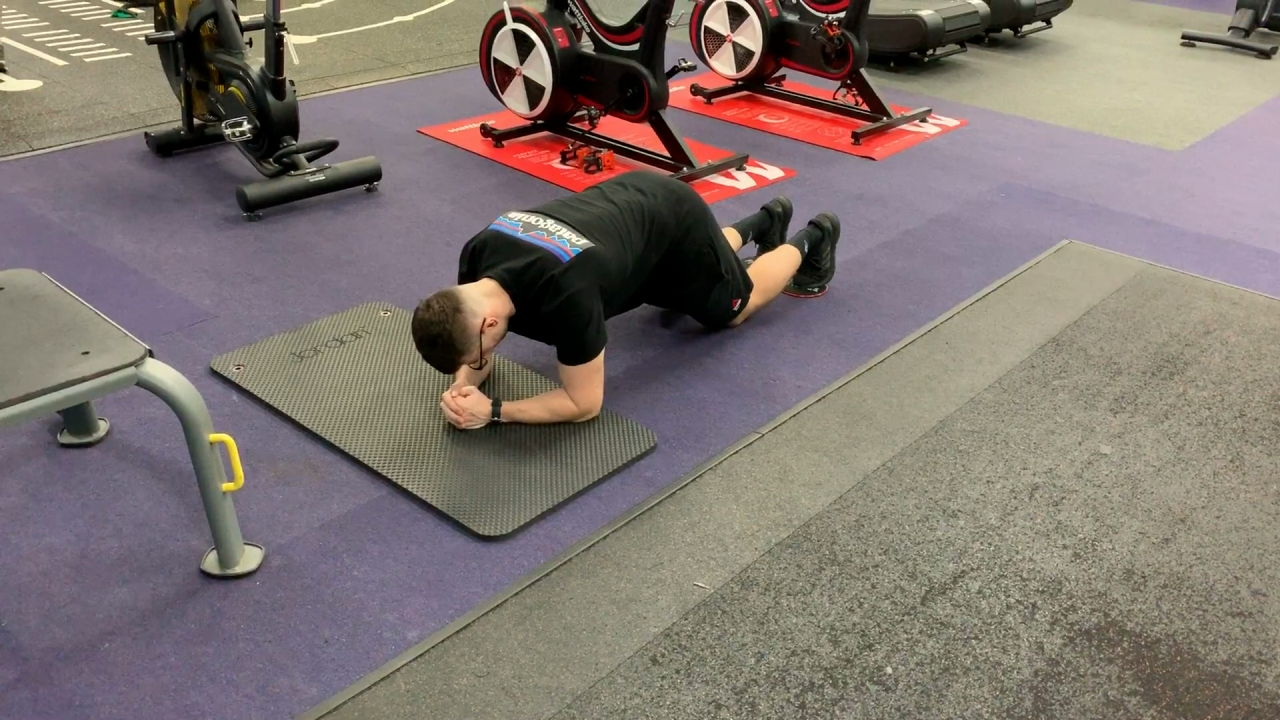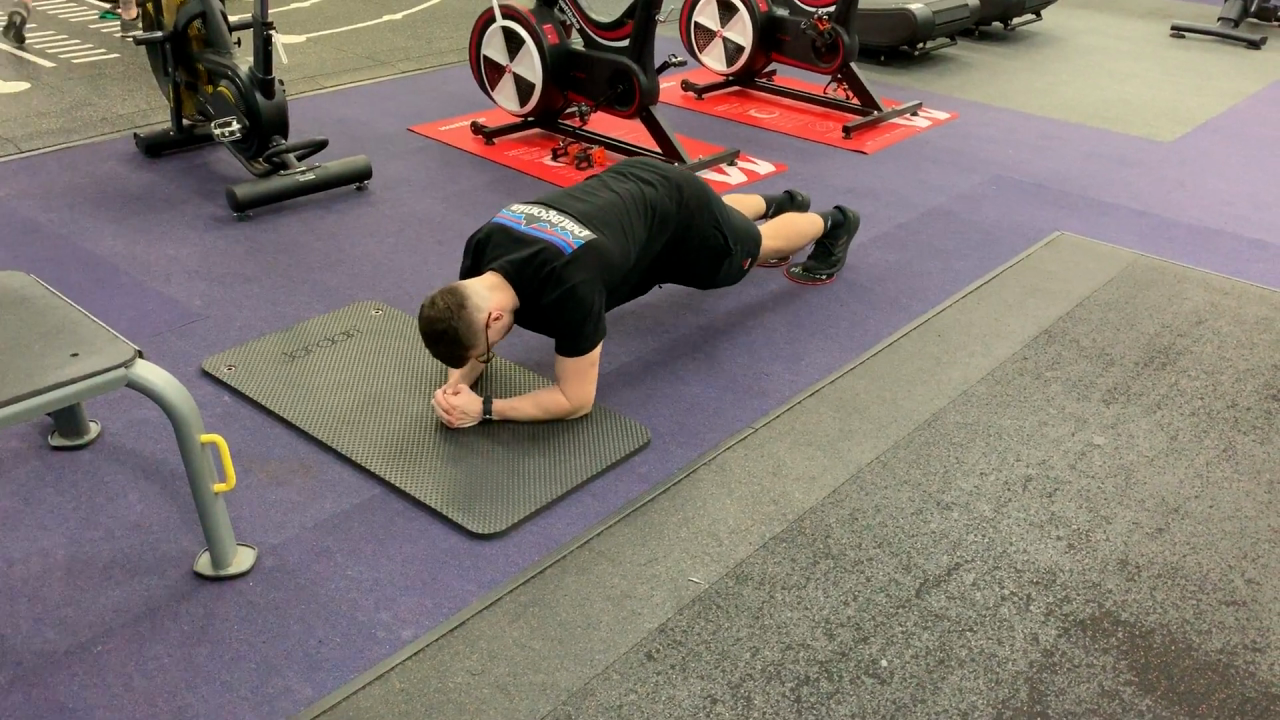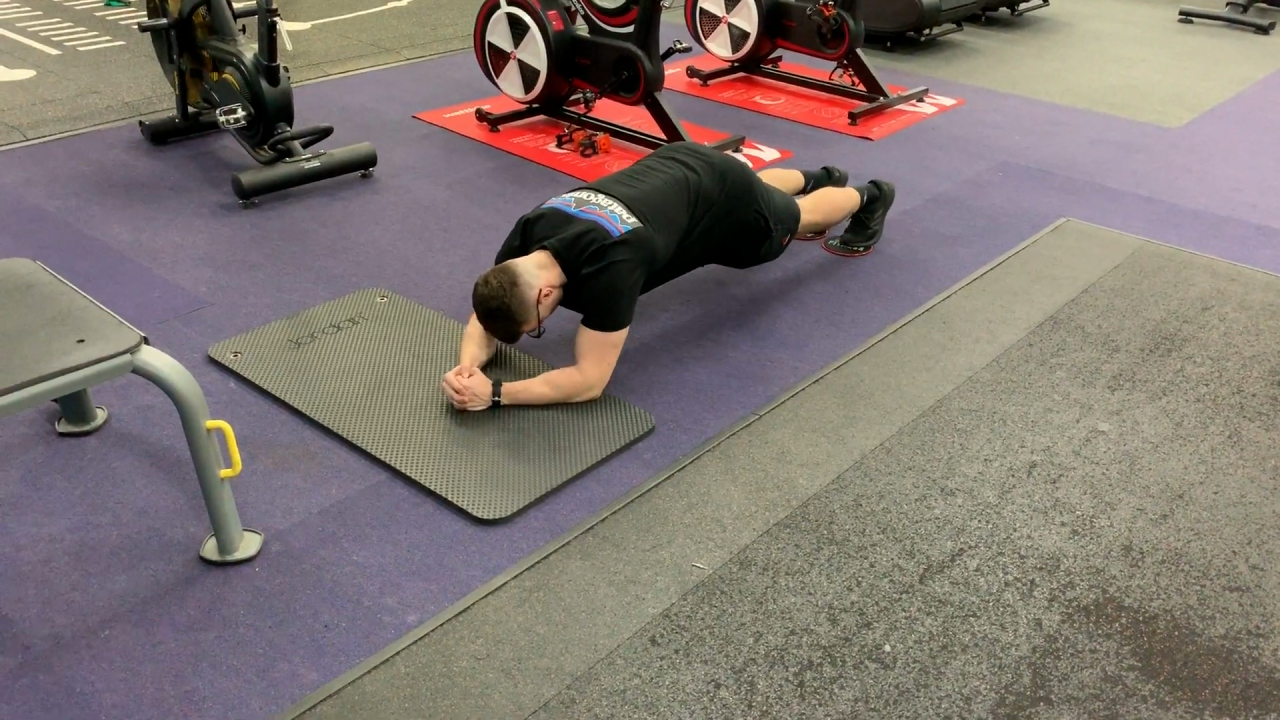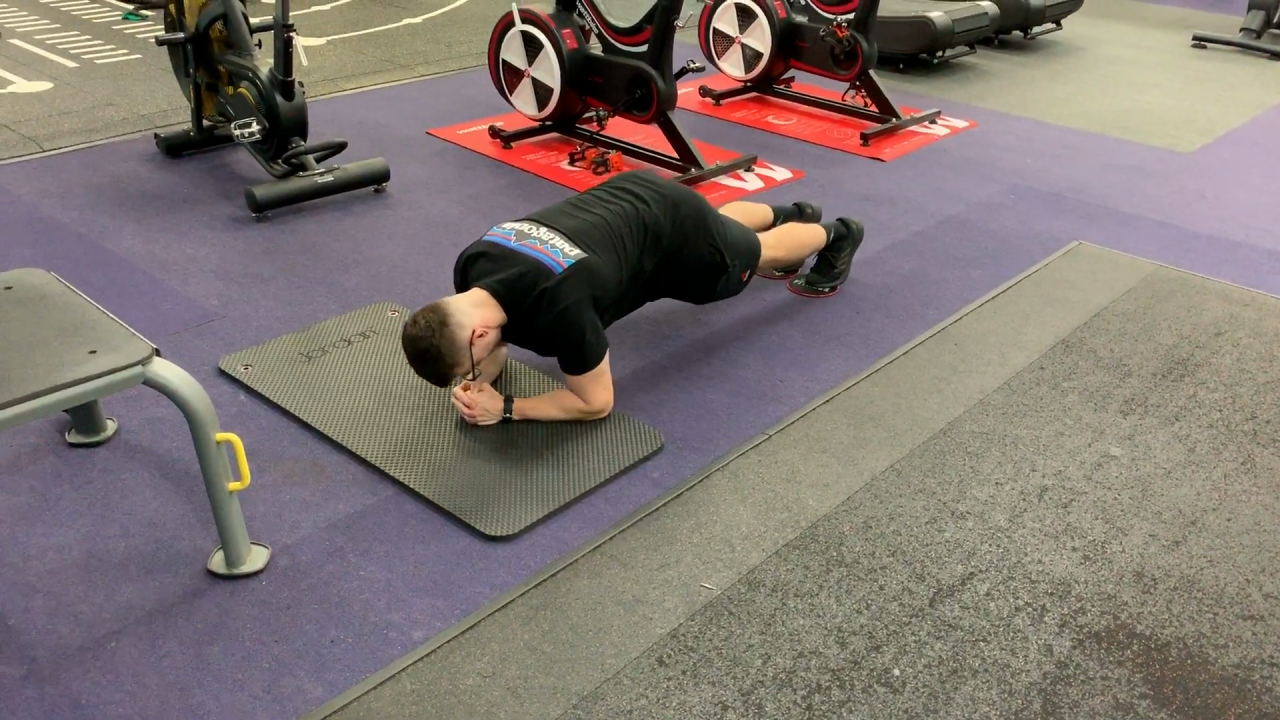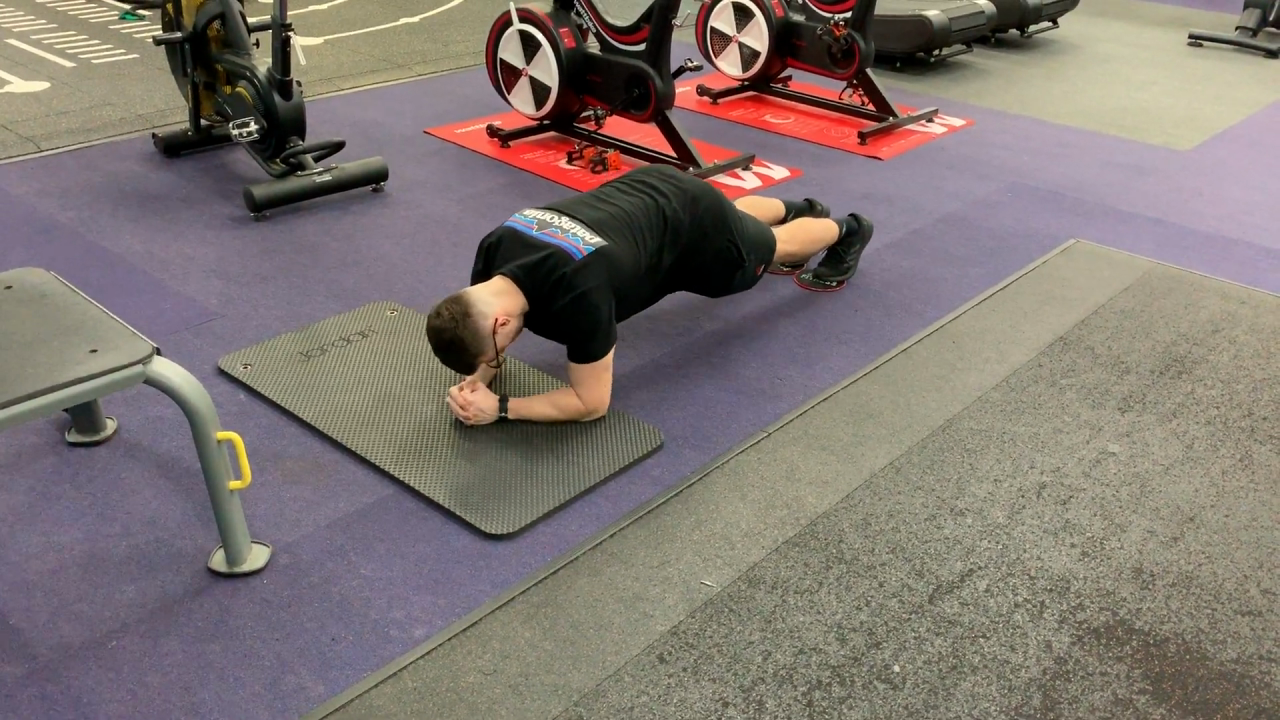
dt=1s
person 1, frame 1
left shoulder: (565, 296)
right shoulder: (478, 257)
left elbow: (585, 403)
right elbow: (474, 355)
left wrist: (493, 410)
right wrist: (462, 387)
left hip: (674, 219)
right hip: (631, 196)
left knee: (735, 306)
right knee: (675, 304)
left ankle: (812, 240)
right ankle: (764, 220)
person 1, frame 2
left shoulder: (567, 288)
right shoulder: (482, 251)
left elbow: (576, 401)
right elbow: (467, 340)
left wrist: (484, 410)
right wrist: (457, 385)
left hip: (679, 209)
right hip: (633, 182)
left knee: (756, 245)
right knee: (726, 217)
left ankle: (833, 223)
right ankle: (779, 202)
person 1, frame 3
left shoulder: (607, 270)
right shoulder: (524, 241)
left elbow: (589, 381)
right elbow: (484, 325)
left wrist: (495, 394)
right wrist: (469, 365)
left hip: (722, 196)
right hip: (677, 165)
left knee: (796, 218)
right knee: (769, 191)
left ankle: (867, 197)
right ankle: (821, 178)
person 1, frame 4
left shoulder: (558, 306)
right shoulder: (472, 267)
left elbow: (597, 402)
right elbow: (496, 346)
left wrist: (504, 407)
right wrist: (477, 382)
left hip: (675, 230)
right hip: (630, 196)
left knee: (758, 253)
right knee: (725, 225)
left ankle: (835, 236)
right ankle: (792, 214)
person 1, frame 5
left shoulder: (578, 294)
right shoulder: (494, 253)
left elbow: (591, 403)
right elbow: (482, 345)
left wrist: (500, 408)
right wrist: (473, 381)
left hip: (696, 226)
right hip: (648, 191)
left knee: (773, 248)
right knee: (737, 215)
left ankle: (847, 230)
right ankle: (799, 210)
